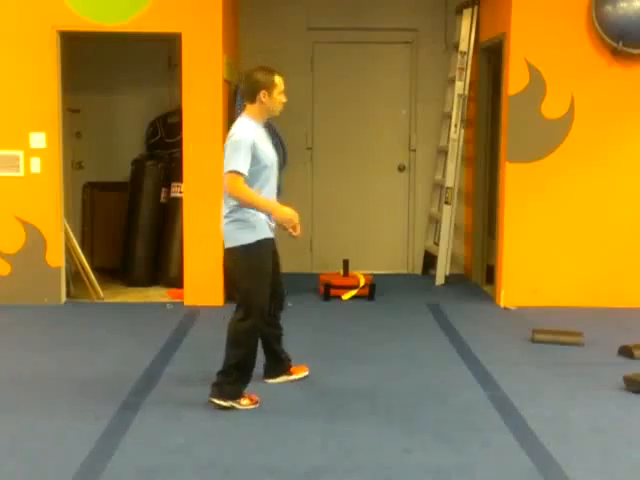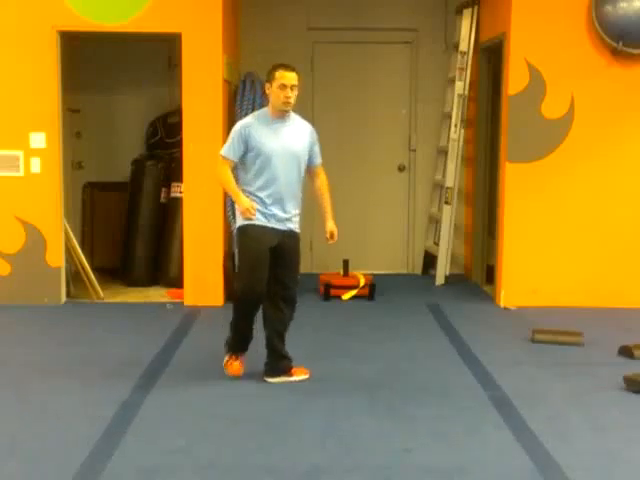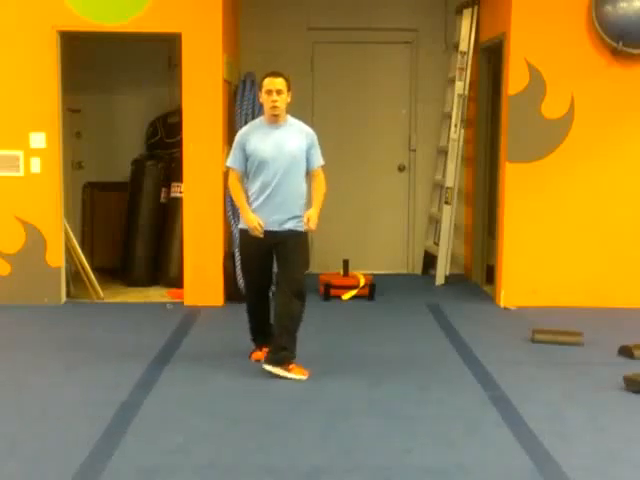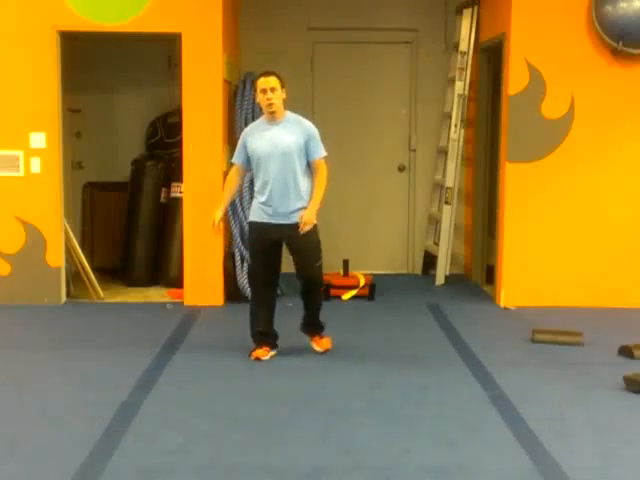
dt=0.3s
person 1, frame 1
left shoulder: (260, 131)
right shoulder: (244, 134)
right elbow: (233, 186)
left wrist: (284, 217)
right wrist: (274, 209)
left hip: (262, 233)
right hip: (246, 234)
left knee: (271, 301)
right knee: (252, 309)
left ankle: (277, 365)
right ankle: (228, 387)
person 1, frame 2
left shoulder: (305, 130)
right shoulder: (247, 127)
left elbow: (317, 175)
right elbow: (224, 168)
left wrist: (328, 217)
right wrist: (239, 198)
left hip: (288, 226)
right hip: (253, 221)
left knee: (283, 296)
right knee: (251, 289)
left ankle: (277, 365)
right ankle: (235, 349)
person 1, frame 3
left shoulder: (305, 134)
right shoulder: (246, 135)
left elbow: (317, 177)
right elbow: (235, 179)
left wrist: (314, 209)
right wrist: (247, 214)
left hip: (294, 226)
right hip: (256, 227)
left knee: (293, 290)
right knee: (256, 289)
left ankle: (282, 358)
right ankle: (262, 342)
person 1, frame 4
left shoulder: (304, 128)
right shoulder: (250, 134)
left elbow: (320, 170)
right elbow: (236, 173)
left wrist: (313, 207)
right wrist: (221, 208)
left hip: (299, 218)
right hip: (262, 219)
left knee: (312, 276)
right knee: (262, 282)
left ankle: (314, 329)
right ankle: (264, 341)
